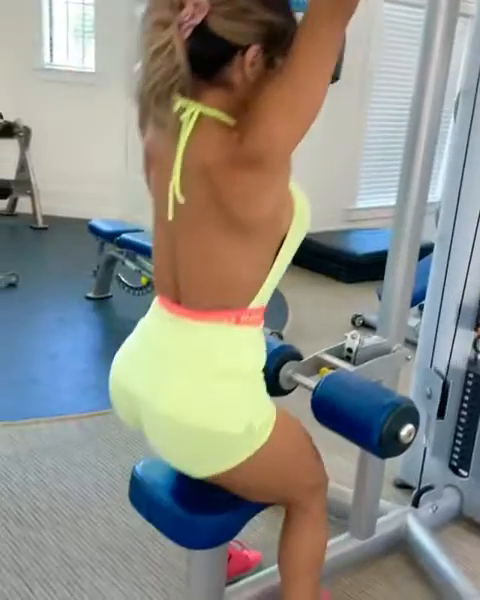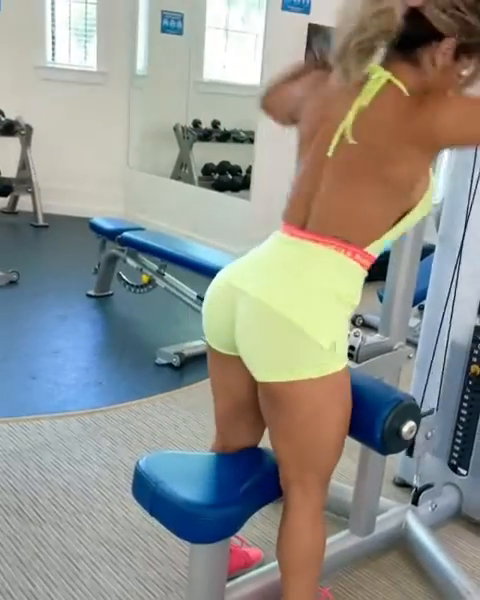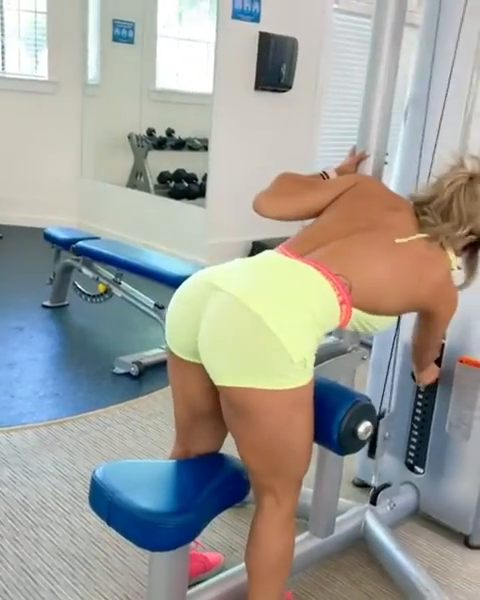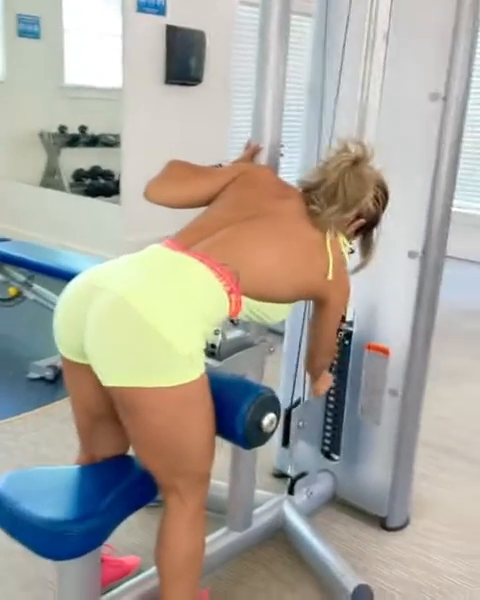
dt=0.7s
person 1, frame 1
left shoulder: (165, 123)
right shoulder: (251, 151)
left hip: (136, 372)
right hip: (200, 399)
left knee: (220, 461)
right knee: (308, 493)
person 1, frame 2
left shoulder: (326, 90)
right shoulder: (420, 120)
left elbow: (273, 99)
left hip: (238, 286)
right hip: (300, 315)
left knee: (232, 447)
right knee: (306, 490)
person 1, frame 3
left shoulder: (369, 190)
right shoulder: (439, 283)
left elbow: (268, 201)
right elbow: (424, 356)
left wrist: (334, 178)
right wrist: (425, 371)
left hip: (202, 290)
right hip: (264, 328)
left knee: (192, 453)
right knee: (278, 497)
person 1, frame 4
left shoulder: (259, 178)
right shoulder: (331, 268)
left elbow: (159, 187)
right elbow: (319, 356)
right wrist: (319, 379)
left hip: (87, 290)
right hip: (153, 324)
left knee: (98, 457)
right knee: (187, 495)
